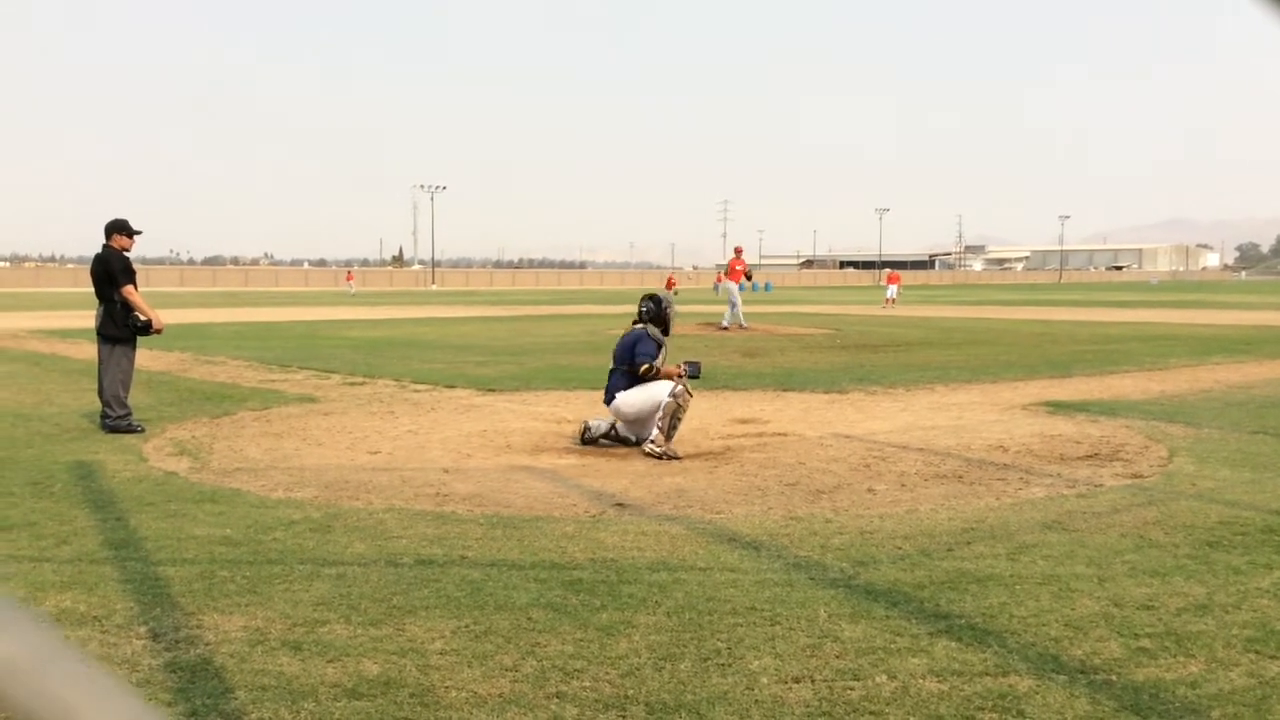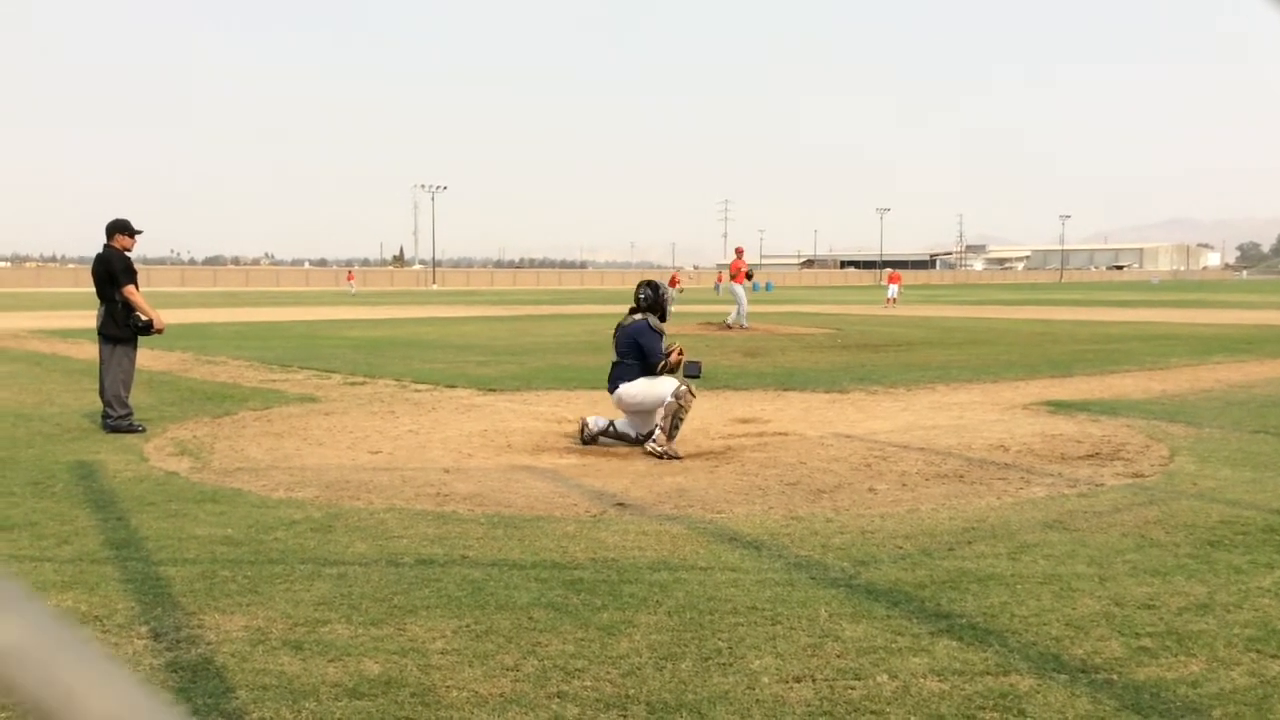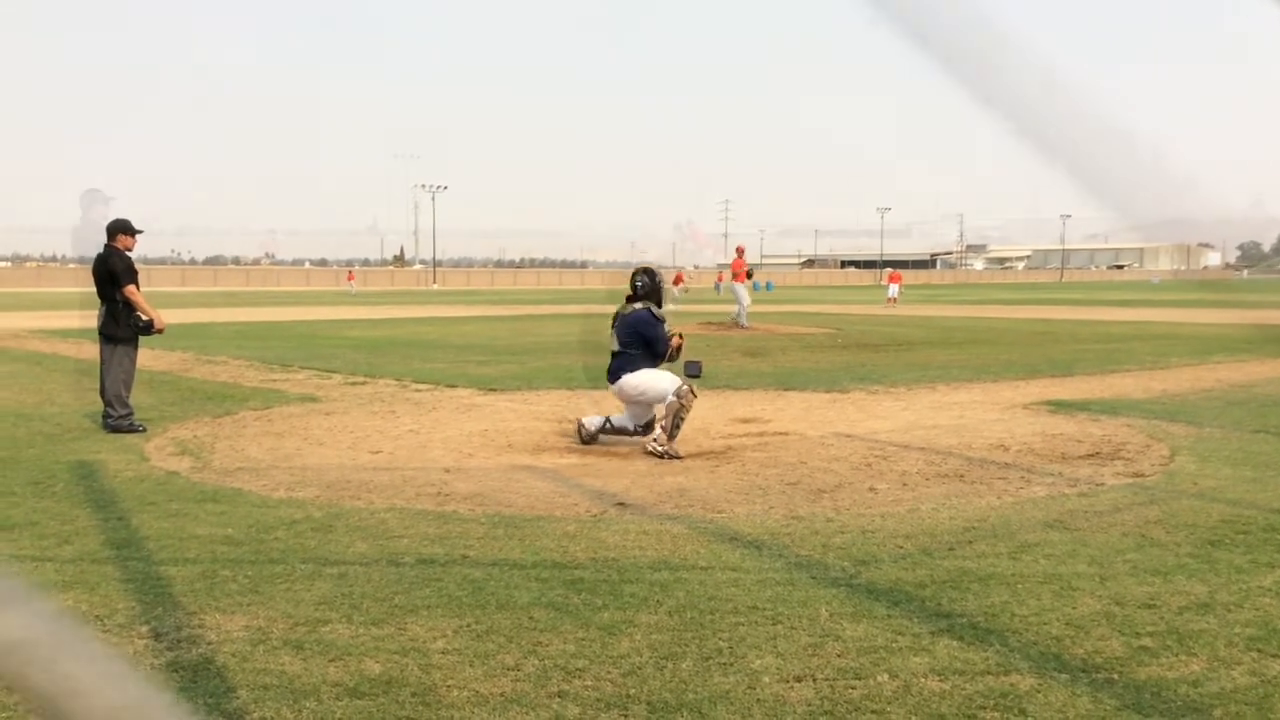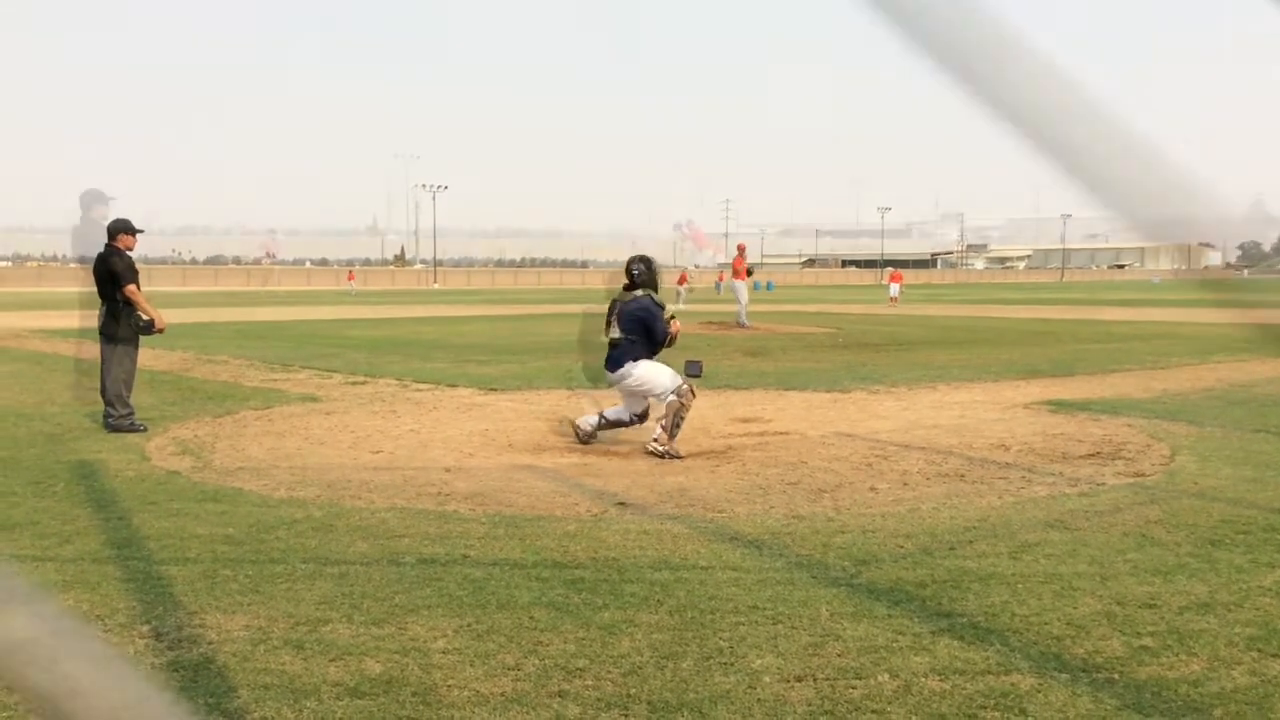
dt=0.1s
person 1, frame 1
left shoulder: (99, 259)
right shoulder: (117, 260)
right elbow: (129, 293)
right wrist: (153, 316)
left hip: (106, 319)
right hip: (118, 321)
left knee: (109, 370)
right knee: (119, 371)
left ankle: (110, 415)
right ankle: (118, 418)
person 1, frame 2
left shoulder: (100, 259)
right shoulder: (118, 260)
right elbow: (130, 293)
right wrist: (154, 316)
left hip: (107, 318)
right hip: (119, 321)
left knee: (110, 370)
right knee: (120, 371)
left ankle: (111, 415)
right ankle: (119, 418)
person 1, frame 3
left shoulder: (101, 259)
right shoulder: (118, 259)
right elbow: (131, 293)
right wrist: (154, 316)
left hip: (107, 318)
right hip: (120, 319)
left knee: (110, 369)
right knee: (121, 370)
left ankle: (112, 415)
right ankle: (119, 418)
person 1, frame 4
left shoulder: (101, 258)
right shoulder: (118, 258)
right elbow: (131, 292)
right wrist: (155, 316)
left hip: (108, 317)
right hip: (120, 318)
left knee: (111, 369)
right knee: (121, 370)
left ankle: (112, 414)
right ankle: (120, 417)
person 2, frame 1
left shoulder: (637, 334)
right shoulder: (648, 335)
right elbow: (644, 370)
left wrist: (671, 373)
right wrist: (668, 371)
left hip: (621, 400)
right hip: (623, 399)
left knee: (644, 435)
right knee: (679, 391)
left ankle: (596, 429)
right ankle: (657, 444)
person 2, frame 2
left shoulder: (628, 323)
right shoulder: (646, 325)
right elbow: (657, 366)
left wrist: (667, 358)
right wrist: (673, 359)
left hip: (623, 389)
right hip: (630, 387)
left knee: (643, 434)
right knee: (682, 391)
left ankle: (595, 425)
right ankle: (661, 444)
person 2, frame 3
left shoulder: (625, 312)
right shoulder: (648, 315)
right elbow: (663, 353)
left wrist: (666, 341)
right wrist: (674, 343)
left hip: (621, 379)
right hip: (631, 378)
left knee: (642, 424)
right knee: (683, 391)
left ankle: (592, 424)
right ankle: (662, 443)
person 2, frame 4
left shoulder: (618, 300)
right shoulder: (648, 301)
right elbow: (662, 341)
right wrist: (673, 330)
left hip: (615, 369)
right hip: (633, 367)
left knee: (637, 412)
right knee: (682, 391)
left ankle: (589, 424)
right ankle: (662, 444)
